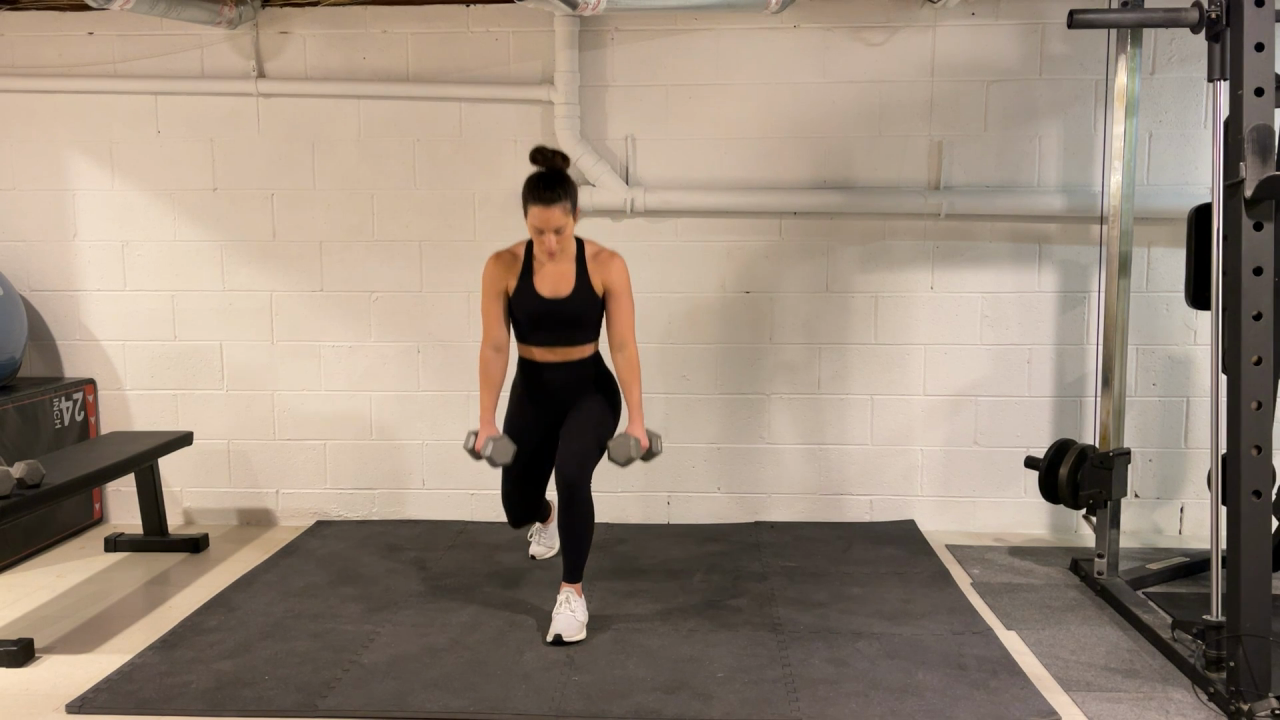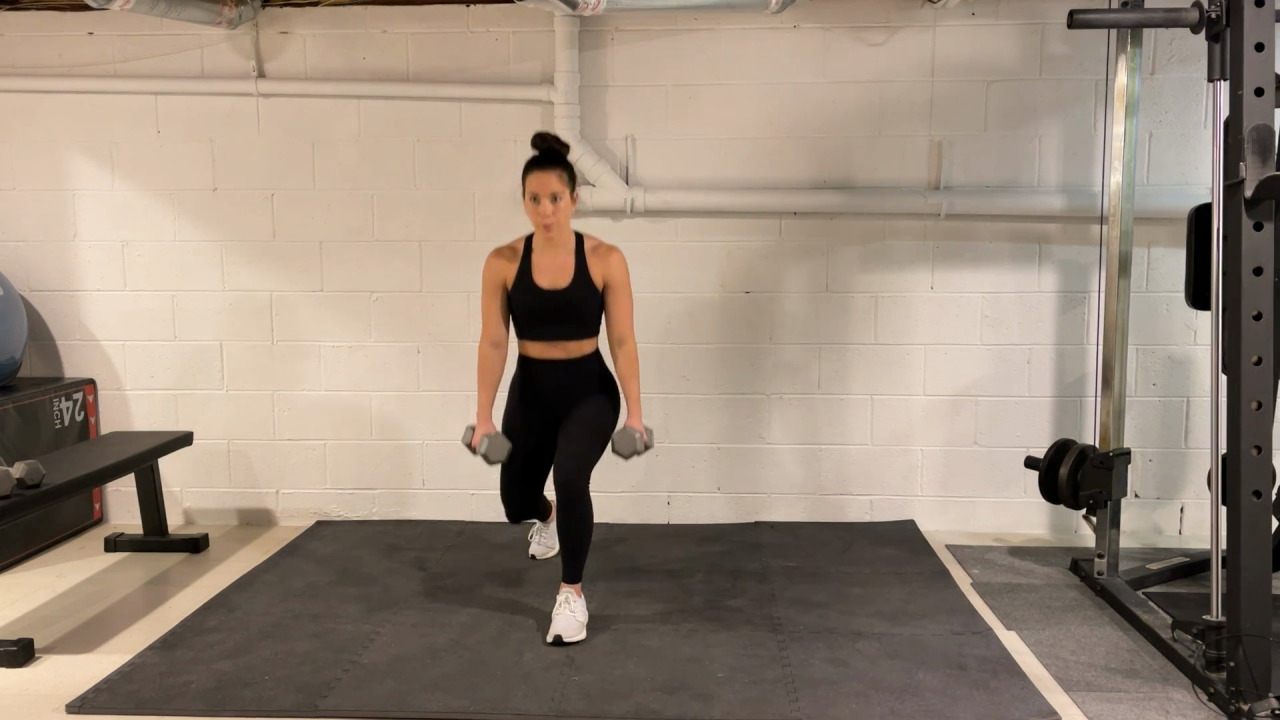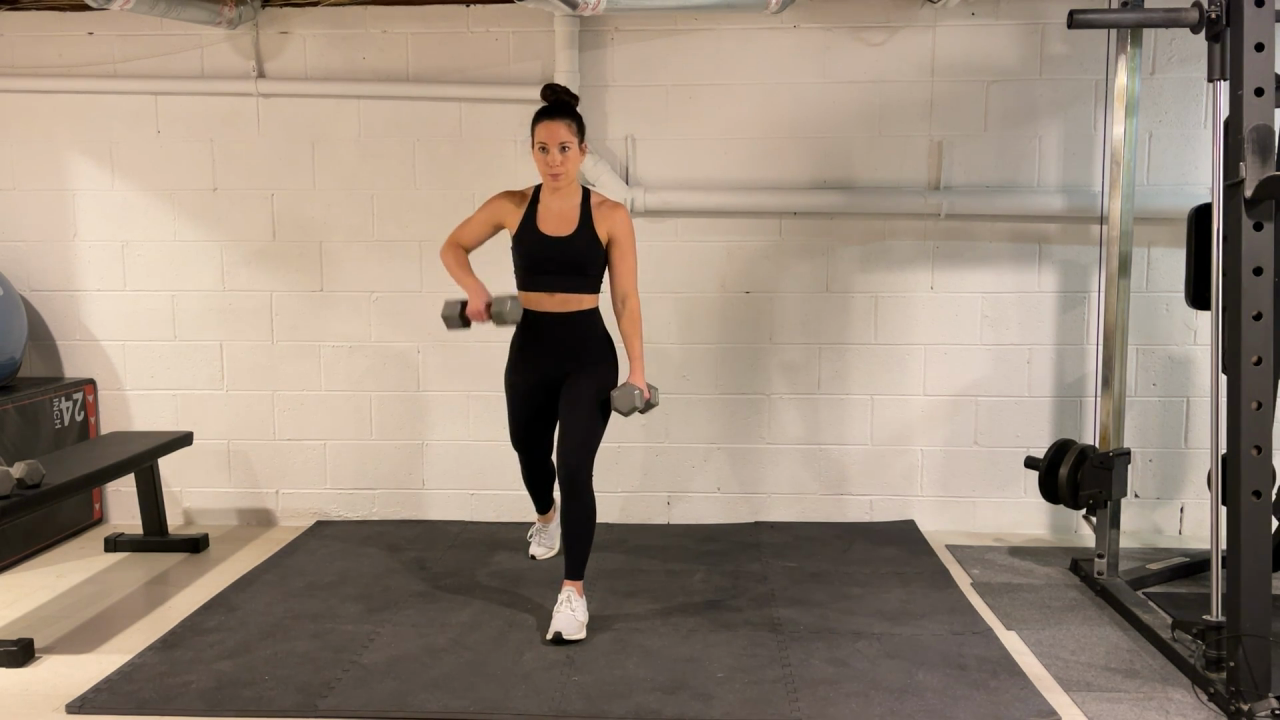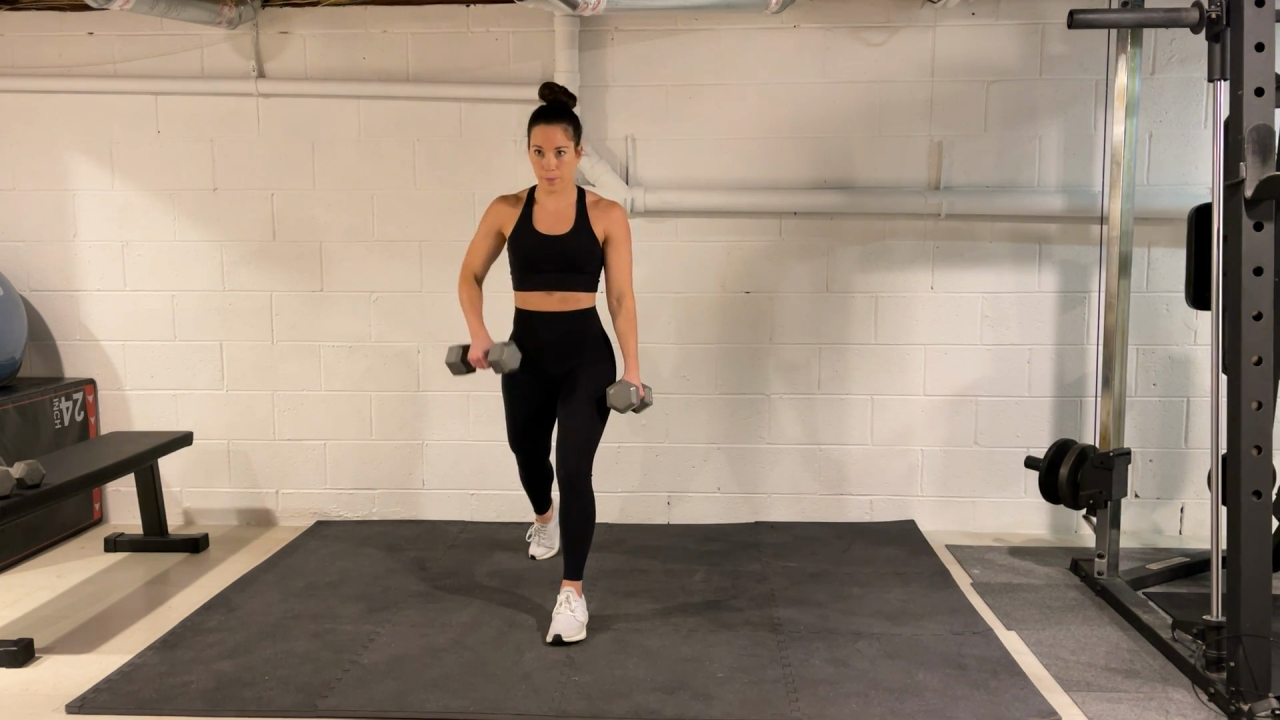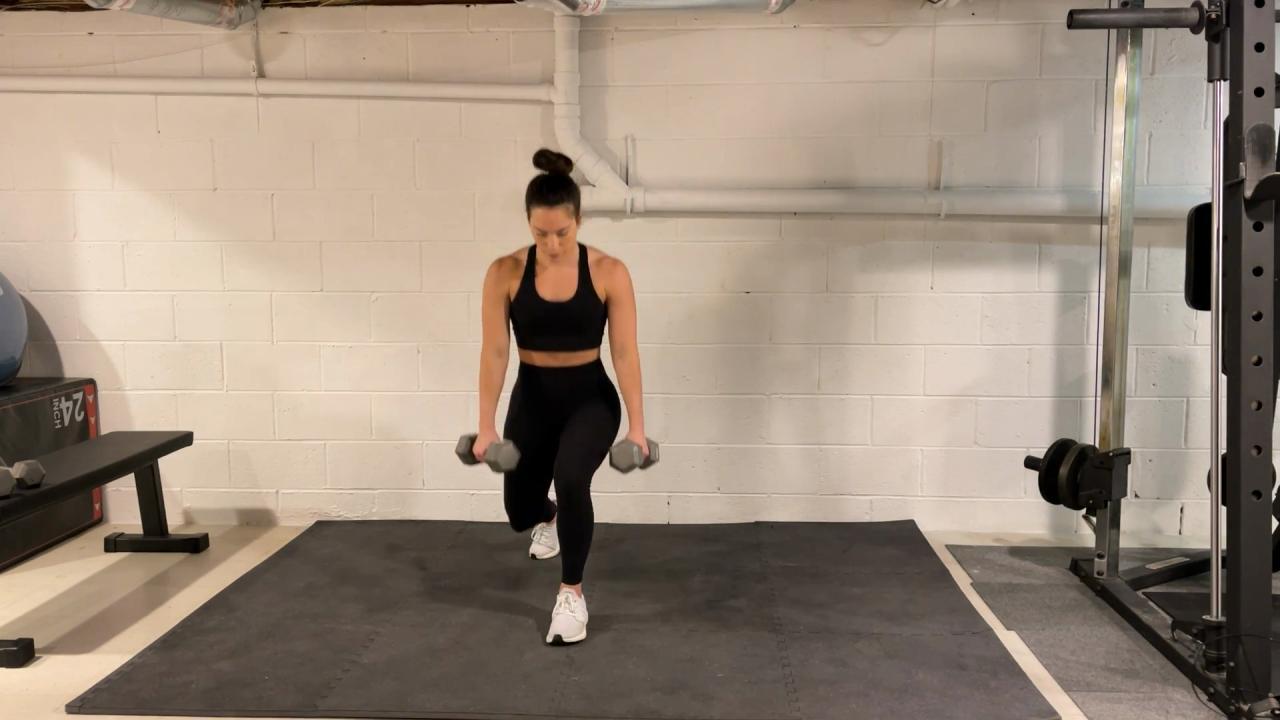
dt=1s
person 1, frame 1
left shoulder: (607, 265)
right shoulder: (503, 266)
left elbow: (623, 346)
right elbow: (494, 347)
left wrist: (635, 417)
right wrist: (487, 419)
left hip: (590, 390)
right hip: (532, 392)
left knee: (573, 474)
right knee: (516, 505)
left ankle: (572, 593)
right ankle: (546, 515)
person 1, frame 2
left shoulder: (606, 260)
right shoulder: (503, 262)
left elbow: (623, 342)
right elbow: (493, 344)
left wrist: (634, 410)
right wrist: (484, 415)
left hip: (589, 389)
right hip: (530, 391)
left knee: (570, 476)
right knee: (516, 504)
left ankle: (572, 594)
right ankle: (547, 514)
person 1, frame 3
left shoulder: (610, 215)
right shoulder: (510, 206)
left elbow: (625, 297)
right elbow: (453, 247)
left wrist: (637, 367)
right wrist: (474, 288)
left hip: (588, 352)
right hip: (528, 352)
left knee: (575, 468)
right knee: (530, 453)
left ankle: (573, 593)
right ankle: (546, 516)
person 1, frame 4
left shoulder: (606, 214)
right shoulder: (506, 210)
left elbow: (621, 296)
right elbow: (469, 275)
left wrist: (632, 366)
right wrist: (476, 331)
left hip: (586, 352)
right hip: (526, 354)
left knee: (574, 470)
right knee: (528, 454)
left ankle: (573, 593)
right ankle: (545, 517)
person 1, frame 5
left shoulder: (610, 273)
right shoulder: (505, 273)
left elbow: (625, 352)
right elbow: (494, 352)
left wrist: (636, 423)
right wrist: (486, 425)
left hip: (590, 396)
right hip: (532, 398)
left knee: (572, 479)
right knee: (520, 511)
left ankle: (572, 594)
right ankle: (550, 518)
